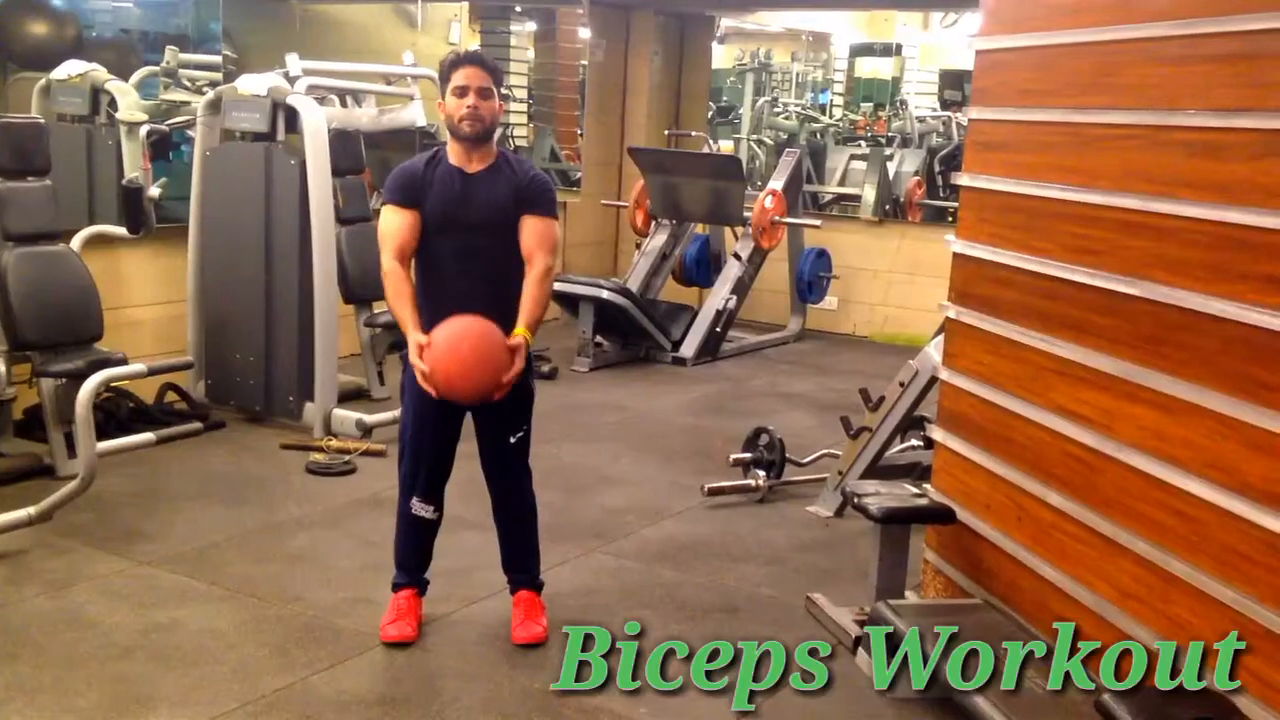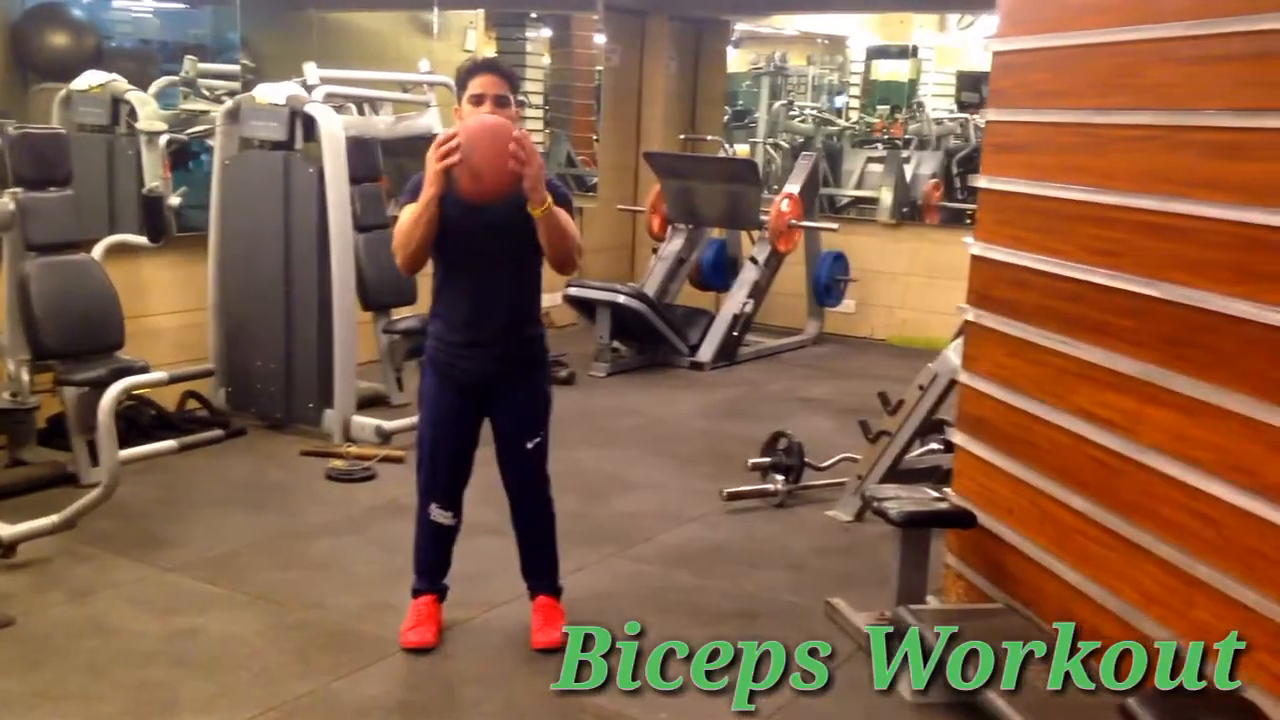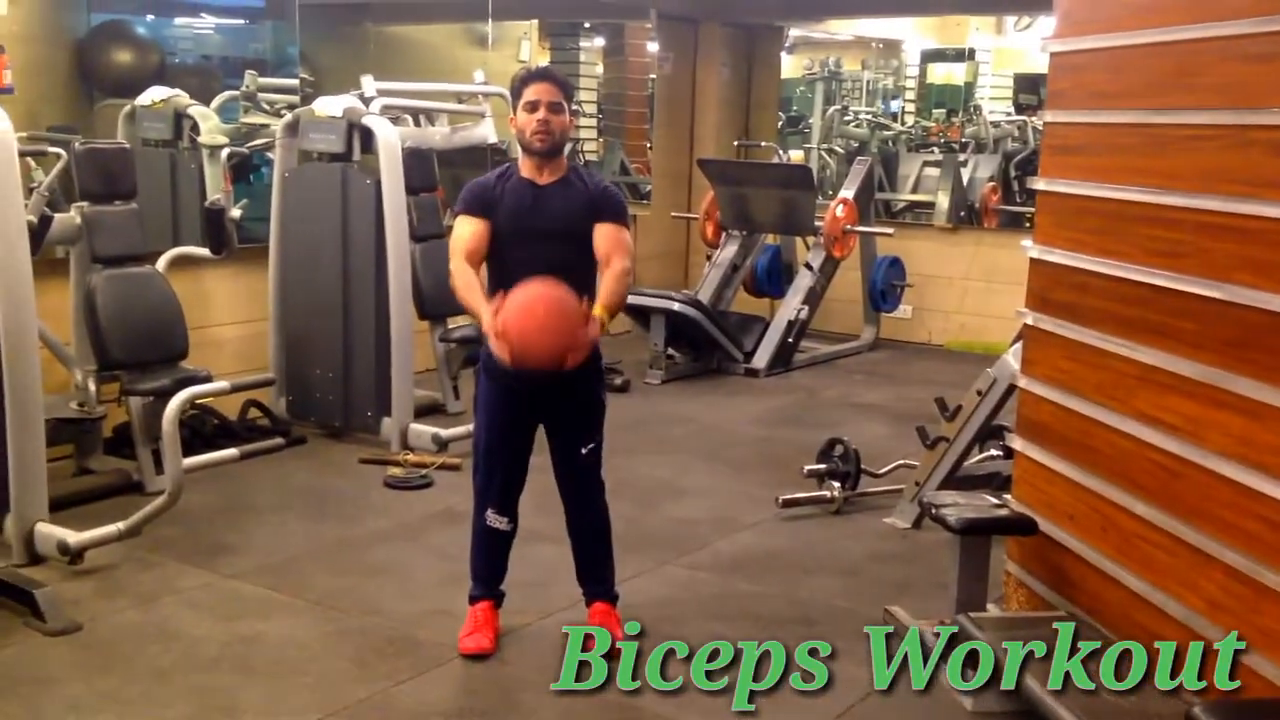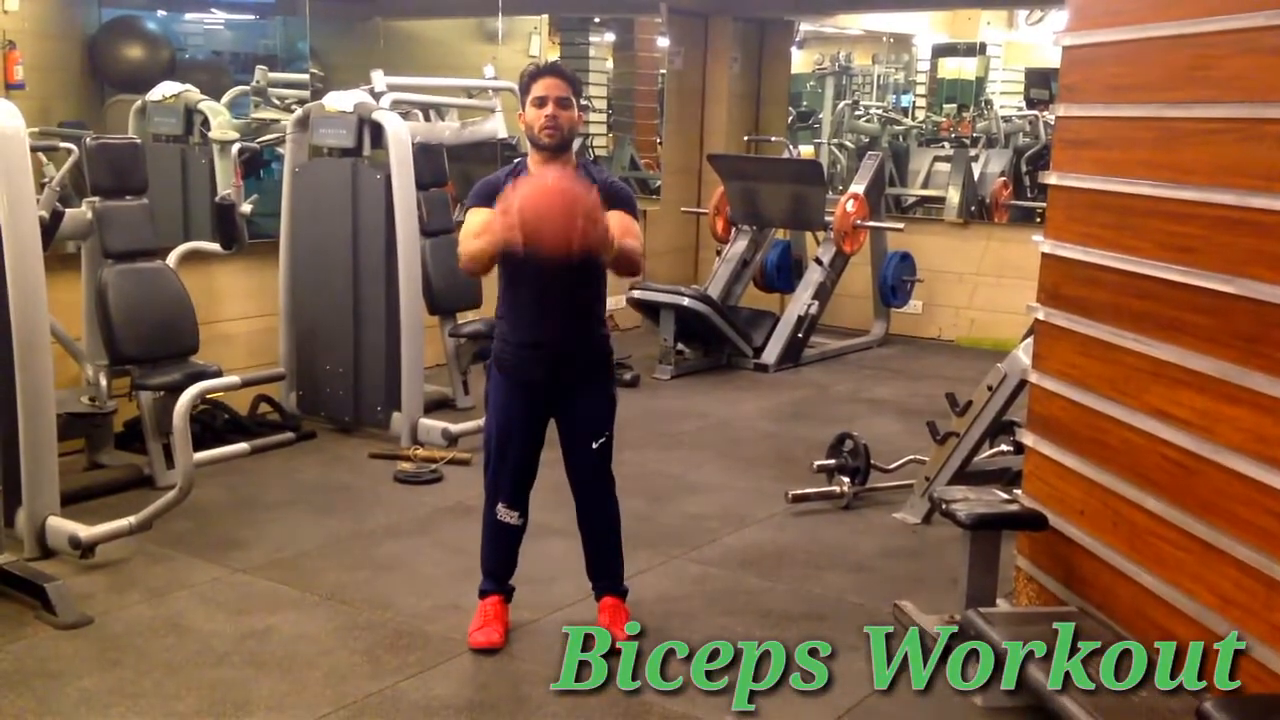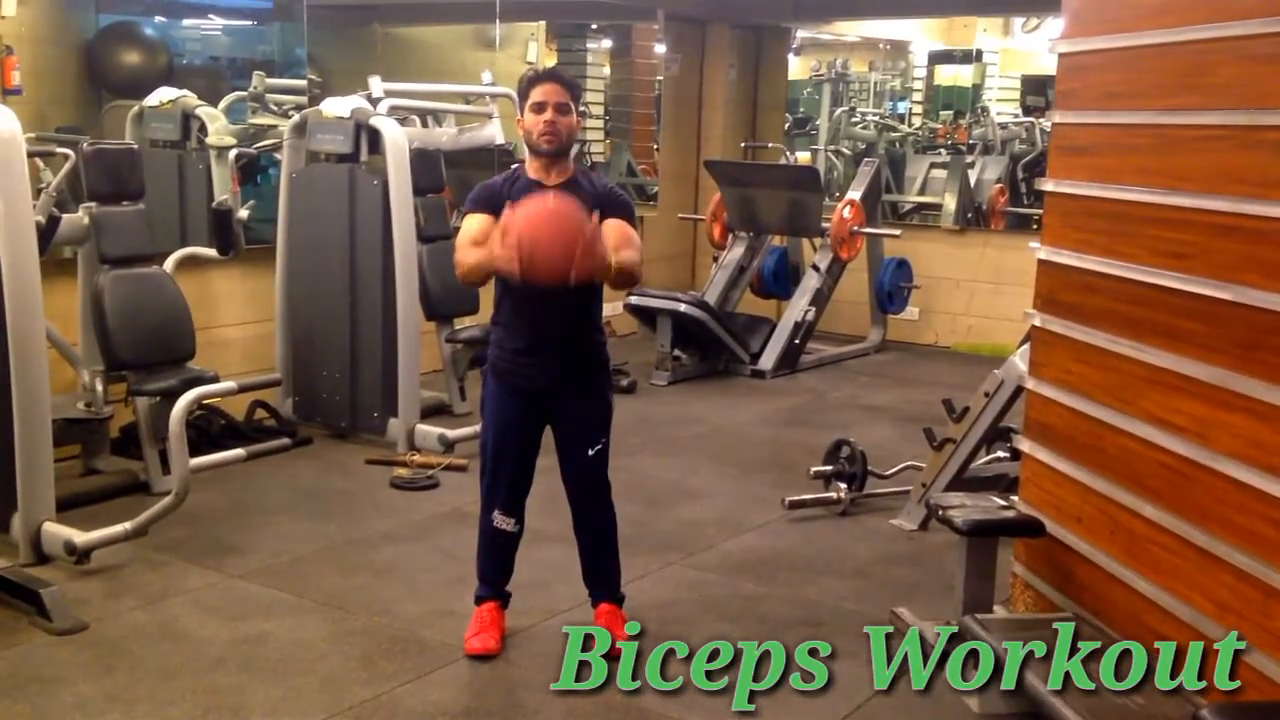
dt=1s
person 1, frame 1
left shoulder: (529, 183)
right shoulder: (411, 178)
left elbow: (540, 264)
right elbow: (394, 261)
left wrist: (521, 338)
right wrist: (413, 335)
left hip: (504, 356)
right hip: (434, 355)
left knee: (511, 477)
right knee: (420, 476)
left ankle: (526, 590)
right ankle: (407, 589)
person 1, frame 2
left shoulder: (542, 184)
right shoulder: (430, 182)
left elbow: (567, 259)
right elbow: (406, 258)
left wrist: (536, 195)
right wrist: (433, 191)
left hip: (520, 362)
right hip: (450, 360)
left knee: (529, 482)
right knee: (438, 484)
left ankle: (545, 595)
right ankle: (427, 595)
person 1, frame 3
left shoulder: (598, 195)
right shoulder: (484, 193)
left elbow: (618, 265)
right elbow: (461, 265)
left wrist: (598, 316)
right wrist: (486, 316)
left hip: (576, 369)
right hip: (504, 367)
left knee: (584, 488)
right knee: (495, 488)
left ankle: (601, 602)
right ankle: (484, 602)
person 1, frame 4
left shoulder: (607, 189)
right shoulder: (495, 188)
left elbow: (634, 257)
right elbow: (467, 254)
left wrist: (604, 241)
right wrist: (498, 236)
left hip: (587, 364)
right hip: (516, 363)
left knee: (595, 484)
right knee: (505, 484)
left ankle: (611, 597)
right ankle: (494, 596)
person 1, frame 5
left shoulder: (606, 196)
right shoulder: (492, 194)
left elbow: (633, 266)
right elbow: (462, 265)
left wrist: (604, 262)
right wrist: (493, 254)
left hip: (583, 371)
right hip: (512, 369)
left knee: (591, 491)
right knee: (501, 491)
left ankle: (608, 604)
right ankle: (490, 603)
